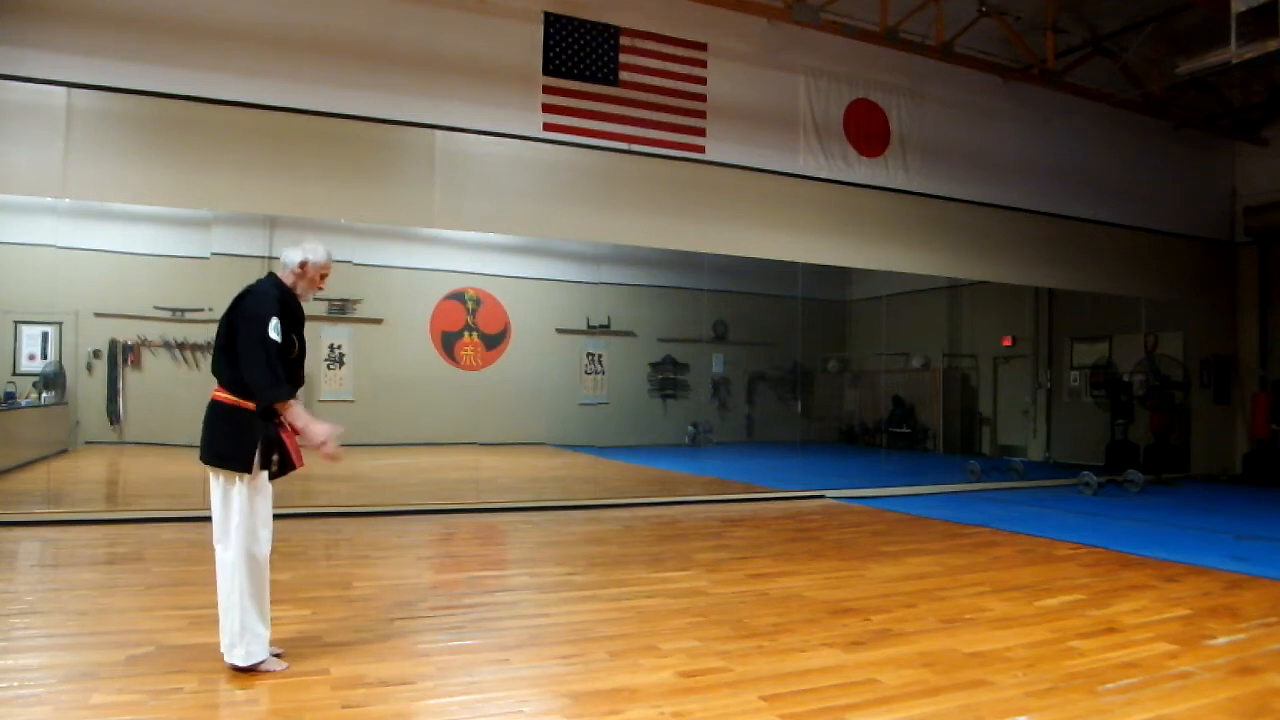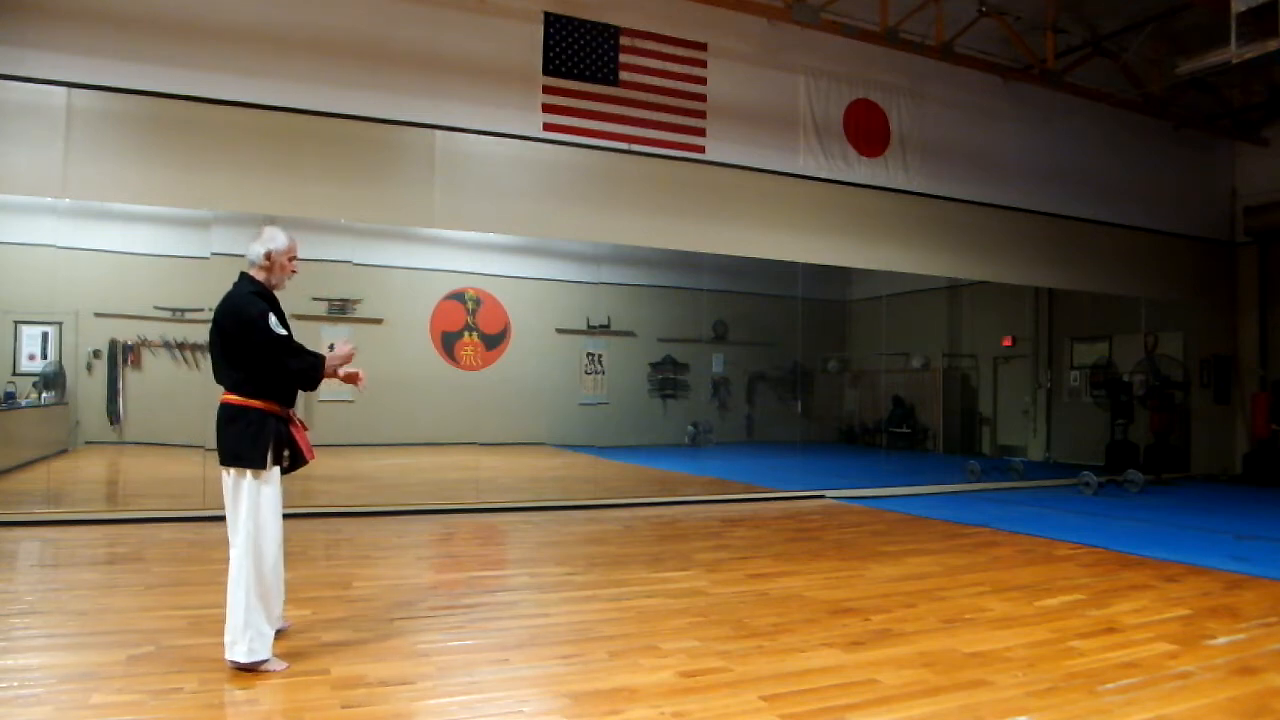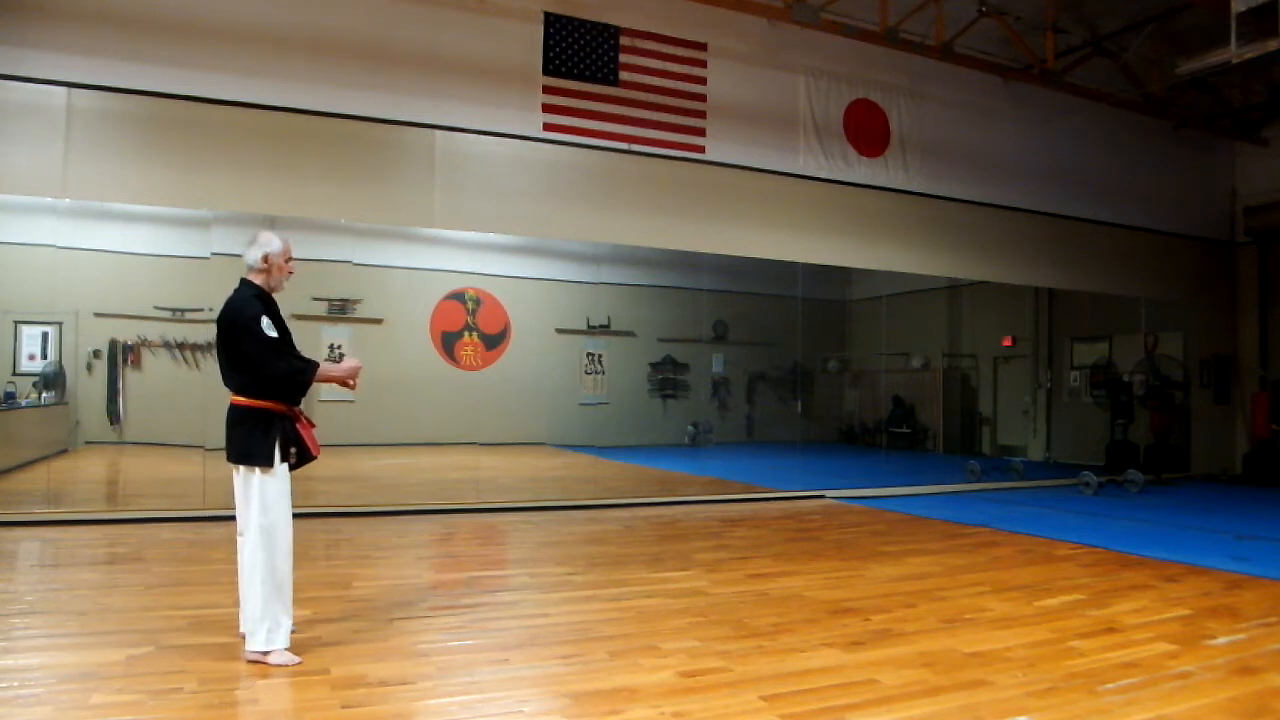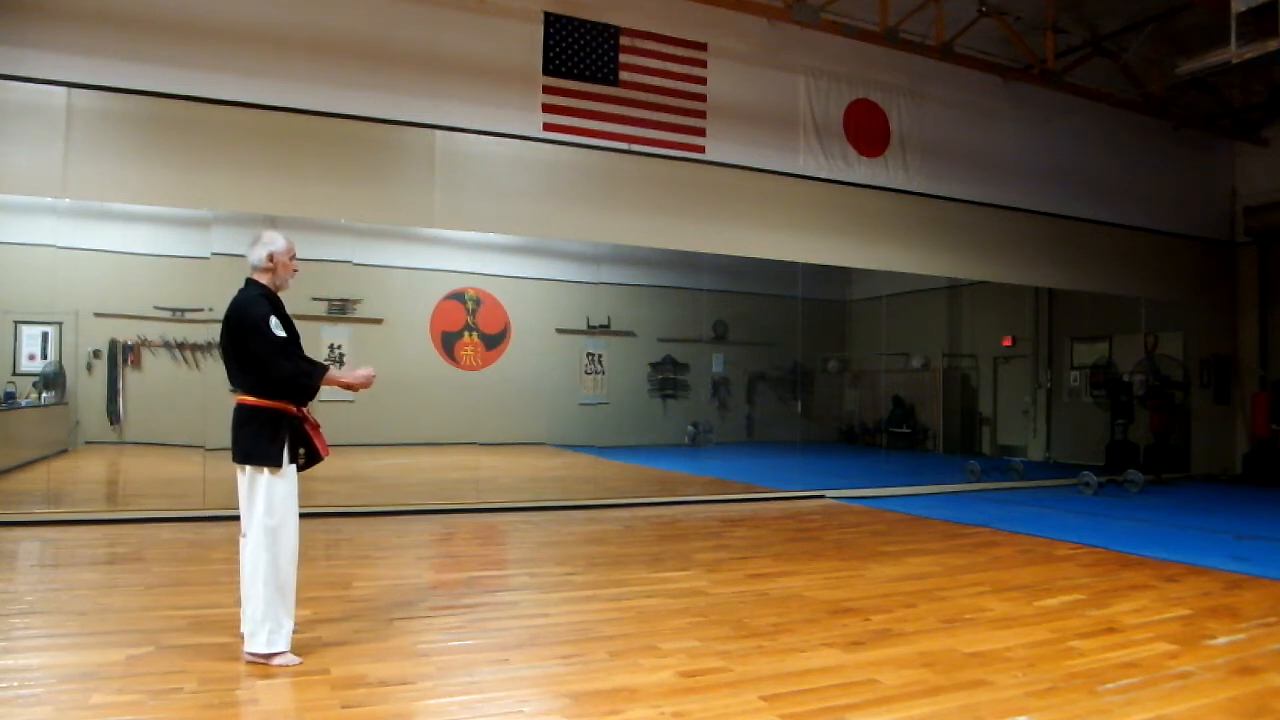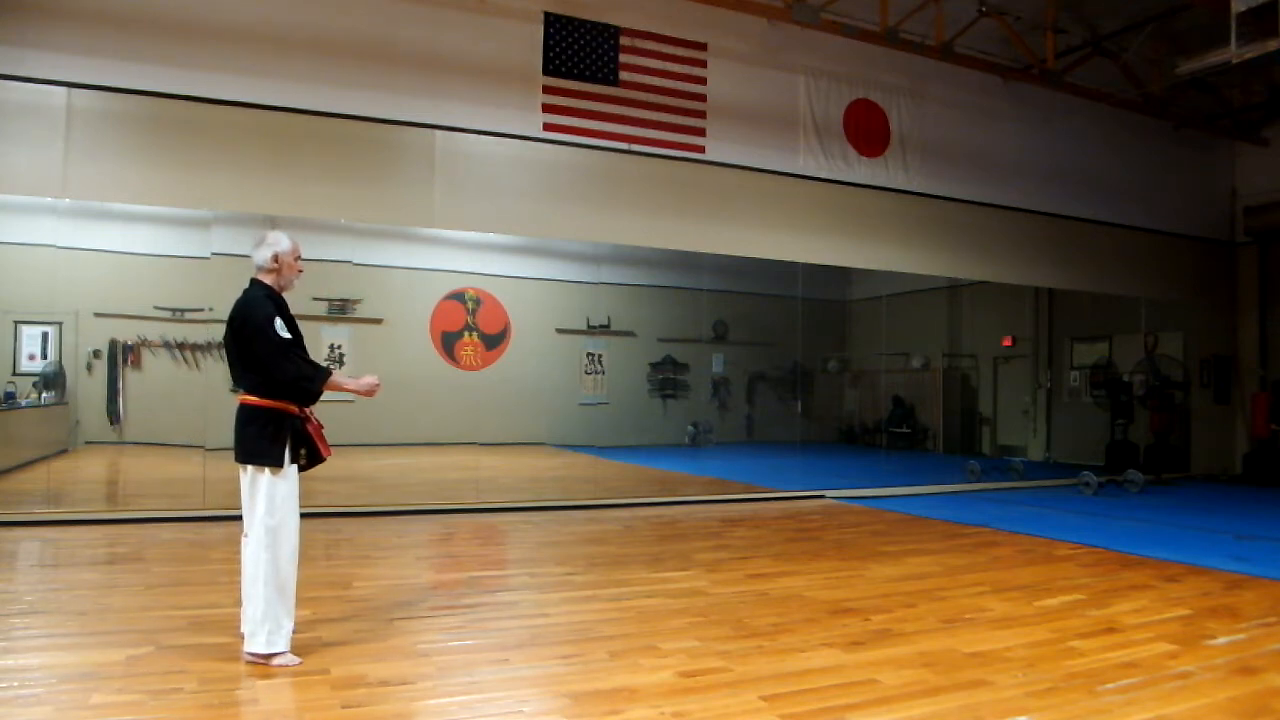
dt=0.5s
person 1, frame 1
left shoulder: (277, 302)
right shoulder: (264, 301)
right elbow: (263, 375)
left wrist: (297, 424)
right wrist: (307, 425)
left hip: (240, 430)
right hip: (241, 433)
left knee: (244, 538)
right knee: (245, 539)
left ankle: (246, 639)
right ankle: (245, 649)
person 1, frame 2
left shoulder: (252, 299)
right shoulder: (248, 303)
left elbow: (282, 360)
right elbow: (289, 361)
left wrist: (335, 371)
right wrist: (335, 359)
left hip: (255, 426)
right hip: (251, 429)
left knee: (262, 529)
right knee: (253, 534)
left ankle: (264, 618)
right ankle: (247, 647)
person 1, frame 3
left shoulder: (254, 304)
right shoulder: (246, 307)
left elbow: (280, 364)
right elbow: (279, 368)
left wrist: (331, 373)
right wrist: (335, 371)
left hip: (261, 427)
right hip: (259, 430)
left knee: (257, 528)
right knee: (267, 530)
left ankle: (260, 623)
right ankle: (263, 639)
person 1, frame 4
left shoulder: (256, 303)
right shoulder: (255, 307)
left elbow: (282, 366)
right elbow: (289, 366)
left wrist: (338, 377)
right wrist: (348, 378)
left hip: (264, 425)
right hip: (266, 429)
left knee: (263, 528)
right knee: (271, 531)
left ankle: (261, 626)
right ankle: (264, 640)
person 1, frame 5
left shoulder: (260, 304)
right shoulder: (259, 308)
left elbow: (285, 368)
right elbow: (292, 369)
left wrist: (341, 382)
right wrist: (352, 385)
left hip: (266, 426)
right hip: (268, 430)
left knee: (264, 528)
right knee: (271, 530)
left ankle: (262, 627)
right ankle: (263, 640)
